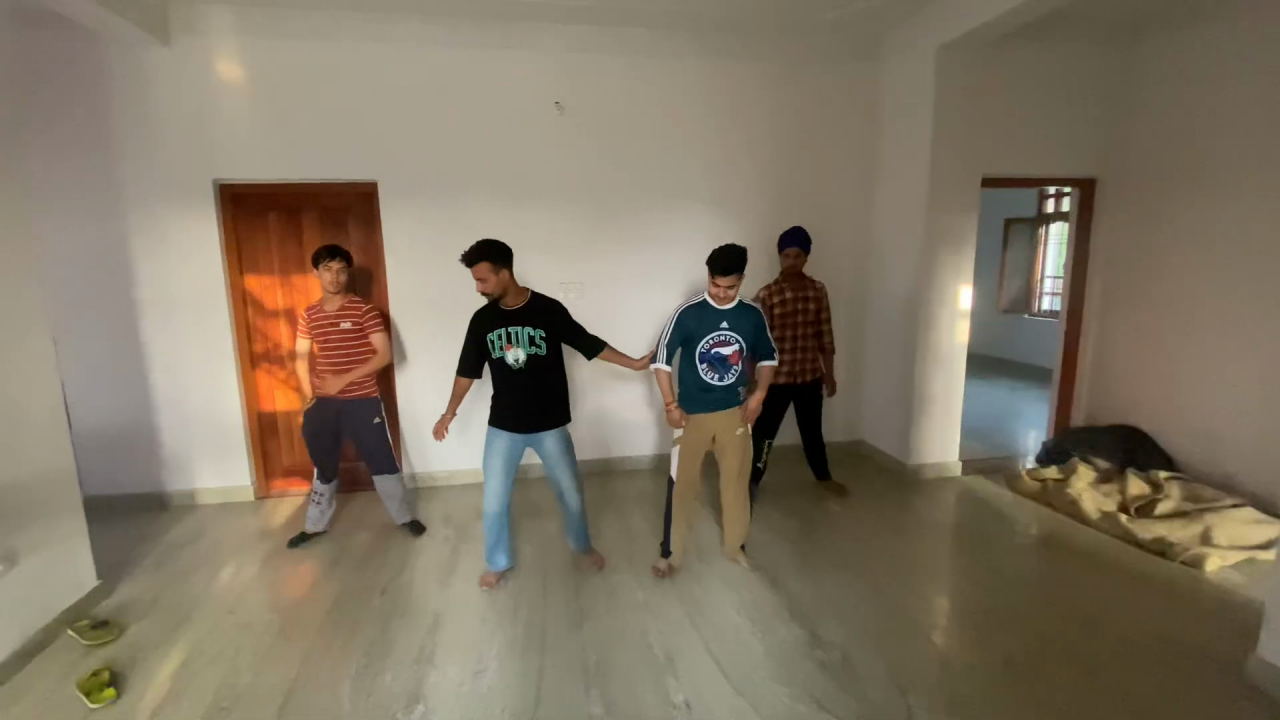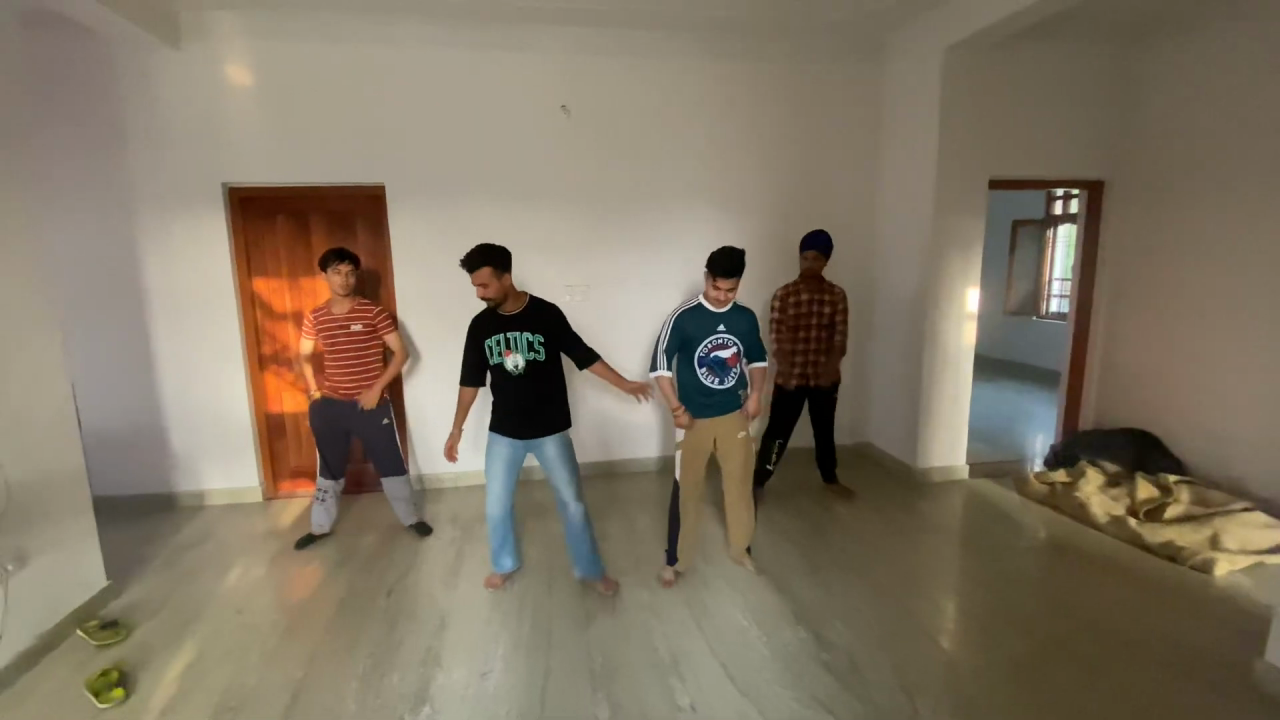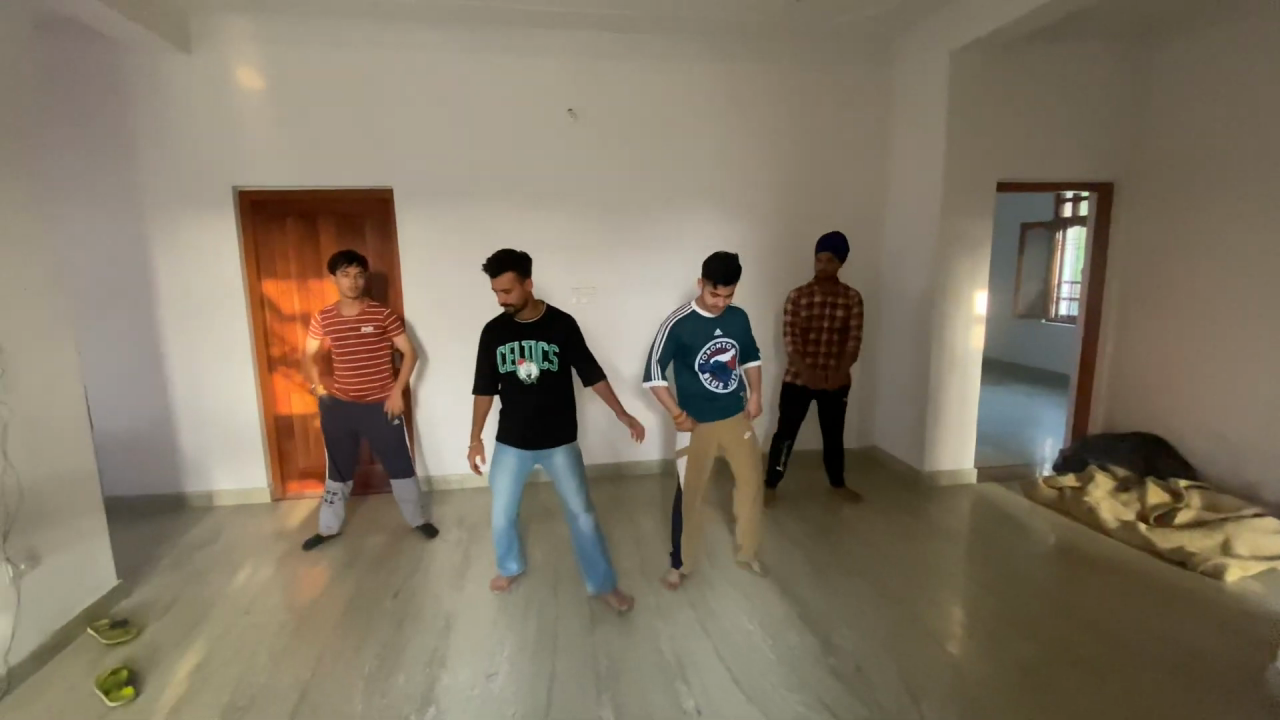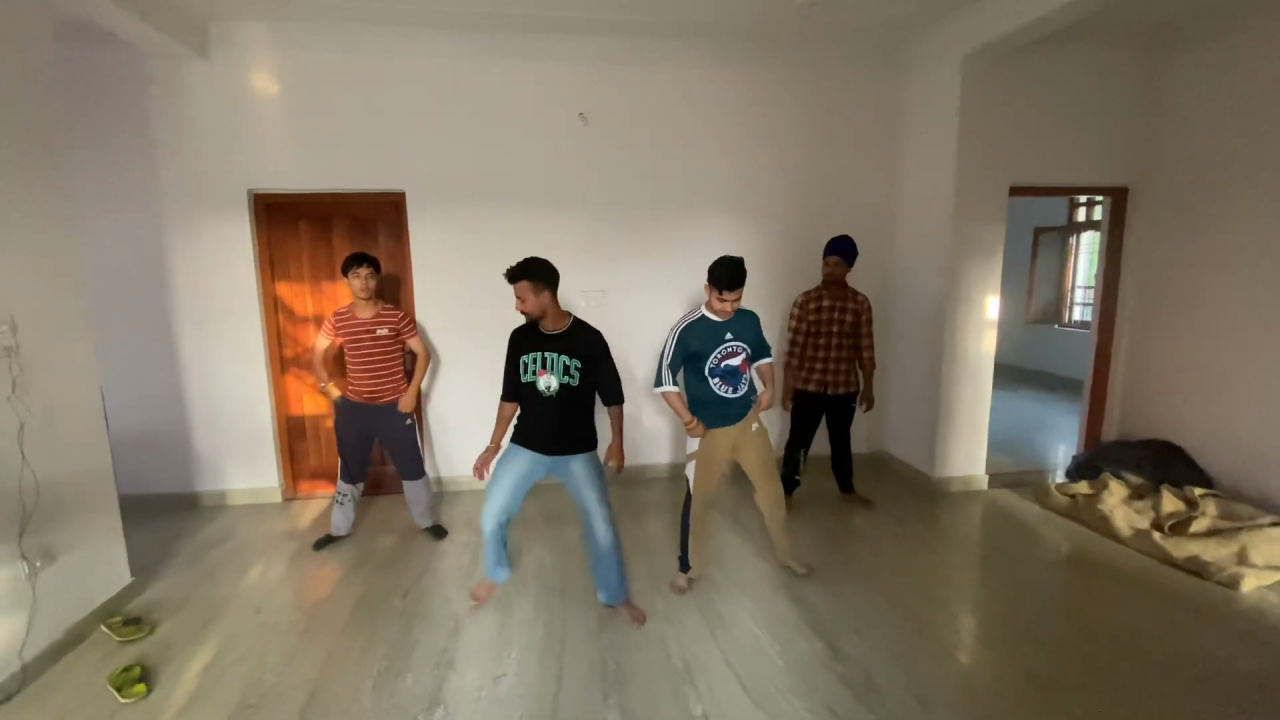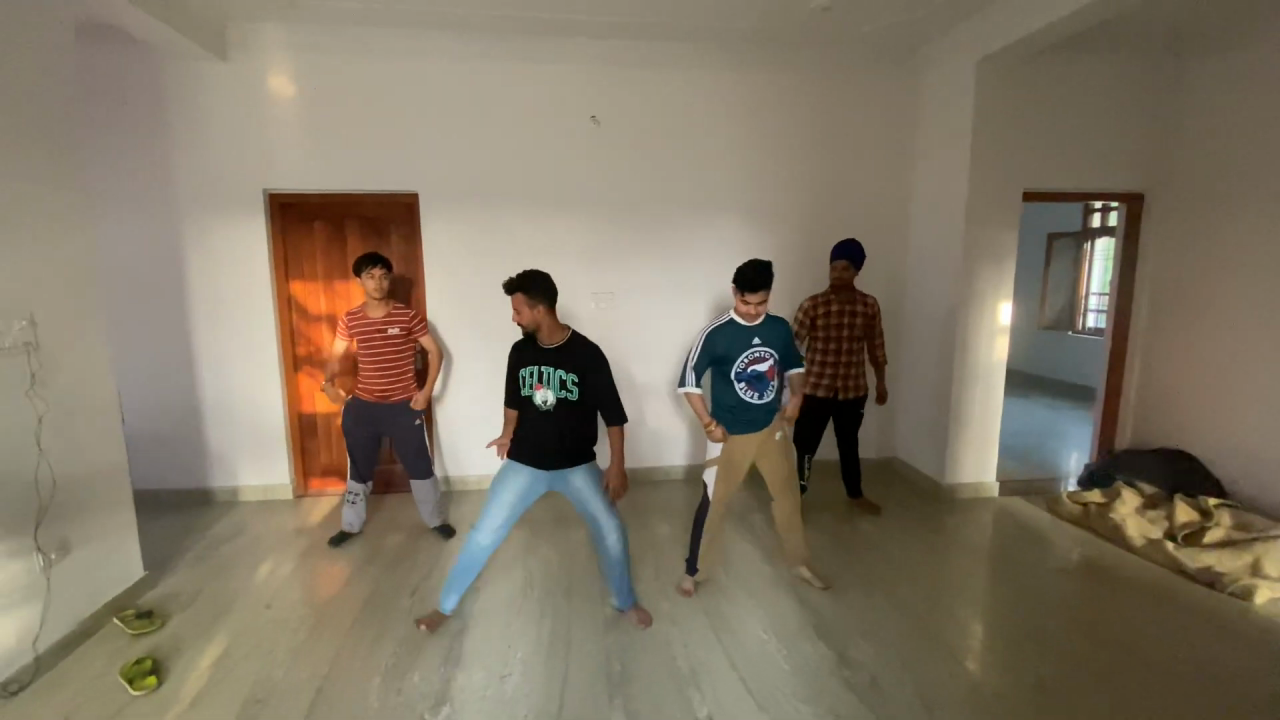
dt=0.2s
person 1, frame 1
left shoulder: (548, 310)
right shoulder: (482, 320)
left elbow: (588, 344)
right elbow: (468, 370)
left wrist: (635, 363)
right wrist: (450, 412)
left hip: (549, 424)
right hip: (504, 425)
left knee: (569, 490)
right knee: (494, 499)
left ankle: (581, 544)
right ankle: (497, 563)
person 1, frame 2
left shoulder: (546, 314)
right shoulder: (480, 325)
left elbow: (584, 356)
right elbow: (471, 380)
left wrist: (626, 384)
right wrist: (457, 428)
left hip: (549, 429)
right hip: (504, 431)
left knee: (571, 501)
right knee: (497, 504)
left ankle: (590, 571)
right ankle: (504, 564)
person 1, frame 3
left shoulder: (562, 325)
right shoulder: (493, 331)
left elbow: (591, 374)
right elbow: (484, 389)
left wrist: (622, 414)
right wrist: (475, 437)
left hip: (559, 441)
right hip: (511, 441)
left knee: (581, 513)
right knee: (501, 515)
left ankle: (604, 585)
right ankle: (510, 567)
person 1, frame 4
left shoulder: (588, 339)
right shoulder: (520, 338)
left elbow: (611, 395)
right elbow: (510, 396)
left wrist: (617, 442)
right wrist: (494, 444)
left hip: (577, 451)
right hip: (527, 447)
left knee: (600, 523)
right knee: (492, 515)
left ankle: (616, 596)
right ankle: (496, 574)
person 1, frame 5
left shoulder: (587, 354)
right shoulder: (521, 351)
left elbow: (613, 414)
left wrist: (617, 465)
right wrist: (507, 433)
left hip: (577, 465)
right hip: (524, 462)
left knee: (611, 531)
right knee: (485, 533)
left ankle: (625, 601)
right ankle: (445, 606)
person 2, frame 1
left shoulder: (752, 315)
right shoulder: (687, 312)
left elbow: (768, 357)
right elbow: (662, 358)
left wrist: (758, 394)
right wrist: (670, 404)
left hip: (735, 411)
right hip: (693, 413)
left knee: (736, 480)
right knee: (682, 482)
left ankle: (734, 545)
right ankle: (670, 553)
person 2, frame 2
left shoulder: (746, 318)
right shoulder: (683, 316)
left elbow: (758, 359)
right elbow: (660, 365)
left wrist: (755, 395)
right wrist: (676, 408)
left hip: (735, 415)
right hip: (695, 418)
left knee: (739, 483)
right knee: (686, 488)
left ankle: (739, 548)
right ankle: (675, 560)
person 2, frame 3
left shoulder: (739, 318)
right shoulder: (677, 324)
left elbow: (751, 357)
right elbow: (654, 373)
left wrist: (755, 395)
right wrist: (677, 414)
left hip: (738, 417)
right hip: (697, 423)
left knee: (751, 482)
right knee: (690, 493)
left ankle: (747, 552)
right ankle: (680, 562)
person 2, frame 4
left shoulder: (749, 320)
right shoulder: (687, 329)
left elbow: (762, 355)
right elbow: (664, 379)
left wrist: (768, 387)
right wrist: (689, 420)
left hip: (748, 419)
right hip: (709, 429)
left knee: (769, 484)
right knee: (699, 497)
left ankle: (784, 553)
right ankle: (687, 567)
person 2, frame 5
left shoulder: (780, 328)
right shoulder: (715, 333)
left elbow: (794, 365)
right elbow: (688, 380)
left wrist: (796, 397)
right wrist: (708, 423)
left hip: (771, 427)
right hip: (731, 434)
left knee: (788, 496)
right knee: (714, 502)
left ankle: (799, 562)
right ankle: (693, 570)
person 3, frame 1
left shoulder: (364, 310)
right shoulder: (309, 315)
left elbow: (384, 355)
right elbow: (301, 358)
left wrist: (345, 378)
right wrist: (309, 397)
left hip: (362, 402)
right hip: (325, 404)
left knee: (383, 463)
right knee: (323, 466)
left ankle: (404, 516)
right ankle: (315, 525)
person 3, frame 2
left shoulder: (374, 312)
right shoulder: (315, 317)
left elbow: (401, 353)
right elbow: (304, 357)
left wrist: (377, 388)
right wrist: (314, 392)
left hip: (371, 403)
right hip: (332, 404)
left knee: (391, 464)
right knee: (329, 468)
left ankle: (411, 517)
right ankle: (320, 526)
person 3, frame 3
left shoulder: (383, 314)
right shoulder: (323, 318)
left elbow: (410, 353)
right elbow: (308, 355)
left wrist: (397, 392)
right wrist: (317, 388)
left hip: (381, 405)
right hip: (341, 406)
left knee: (400, 466)
right knee: (338, 470)
left ankle: (417, 519)
right ankle: (328, 528)
person 3, frame 4
left shoulder: (397, 317)
right shoulder: (337, 320)
left elbow: (423, 354)
right elbow: (317, 353)
left wrist: (412, 392)
right wrist: (327, 386)
left hip: (394, 406)
right hip: (354, 407)
left knee: (412, 467)
right knee: (349, 471)
left ankle: (427, 520)
right ankle: (339, 529)
person 3, frame 5
left shoulder: (408, 316)
right shoulder: (349, 320)
left elbow: (435, 352)
right elbow: (335, 356)
left wrist: (427, 391)
right wrist: (329, 382)
left hip: (403, 406)
right hip: (363, 406)
left knee: (420, 467)
right knee: (359, 469)
left ankle: (436, 520)
right ankle: (350, 525)
person 4, frame 1
left shoulder: (818, 290)
right shoulder: (766, 294)
left elbow: (825, 333)
left wrist: (829, 372)
left hip: (810, 374)
right hip: (776, 376)
left knee: (812, 429)
right knee: (764, 431)
left ankle: (823, 477)
right ankle: (752, 482)
person 4, frame 2
left shoulder: (837, 294)
right shoulder: (784, 294)
left elbow: (839, 337)
right elbow: (777, 337)
left wrist: (831, 368)
right wrist: (785, 372)
left hip: (825, 377)
right hip: (791, 376)
left knee: (825, 431)
right knee: (778, 432)
left ankle: (830, 479)
right ankle: (758, 483)
person 4, frame 3
left shoulder: (852, 298)
right shoulder: (797, 296)
left elbow: (854, 341)
right elbow: (791, 340)
left wrist: (840, 372)
right wrist: (806, 371)
left hip: (835, 380)
right hip: (797, 378)
left knee: (833, 434)
right knee: (785, 432)
left ankle: (838, 483)
right ankle: (770, 485)
person 4, frame 4
left shoulder: (861, 303)
right shoulder: (805, 300)
left elbow: (866, 348)
right elbow: (794, 346)
left wrist: (868, 386)
right wrist: (788, 386)
left hip: (845, 385)
right hip: (809, 384)
left knee: (841, 439)
right knee: (799, 440)
left ankle: (847, 489)
right ankle: (787, 491)
person 4, frame 5
left shoulder: (869, 305)
right shoulder: (813, 304)
left elbow: (876, 347)
right elbow: (792, 343)
left wrist: (881, 383)
left hip: (854, 390)
right hip: (817, 389)
left knee: (849, 444)
right knee: (804, 445)
left ankle: (856, 494)
